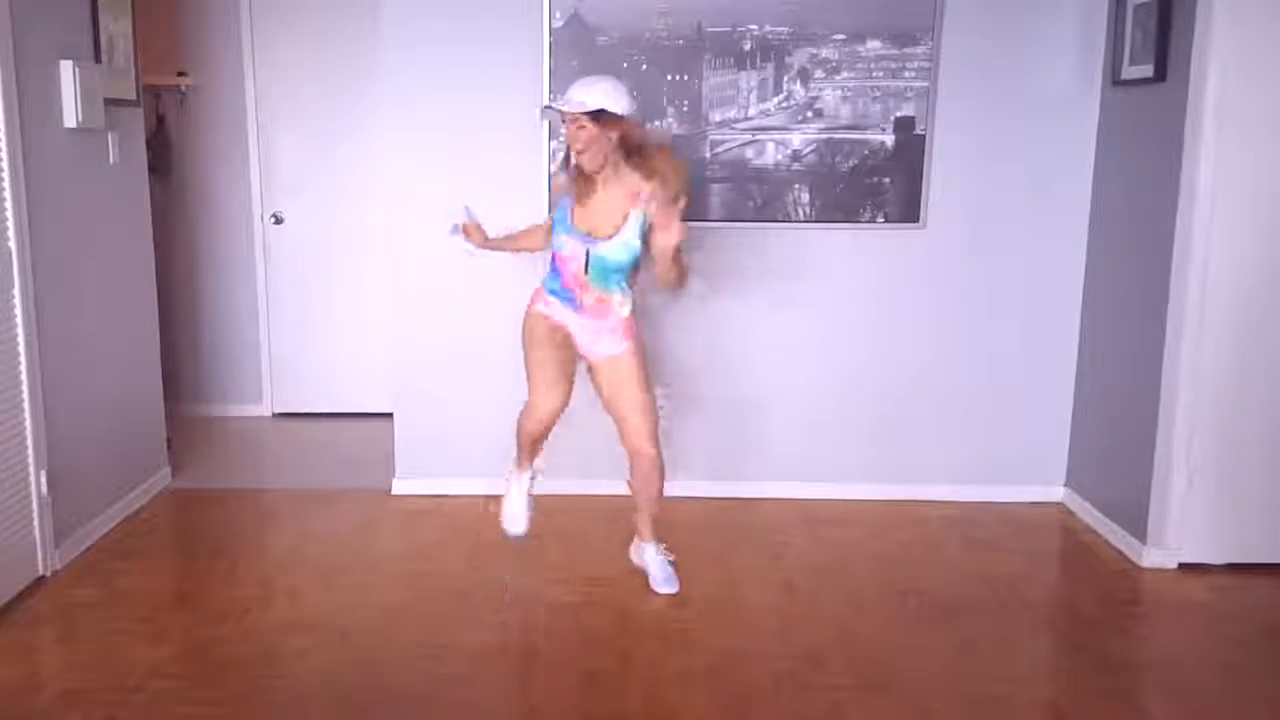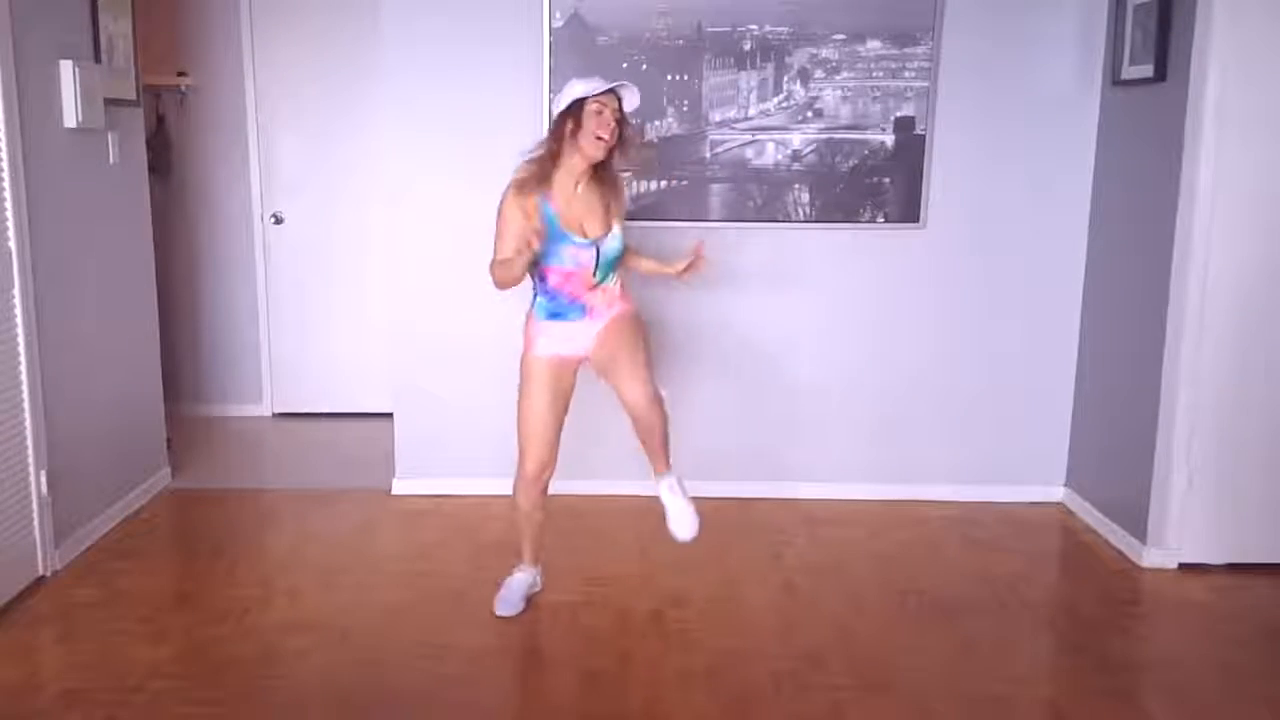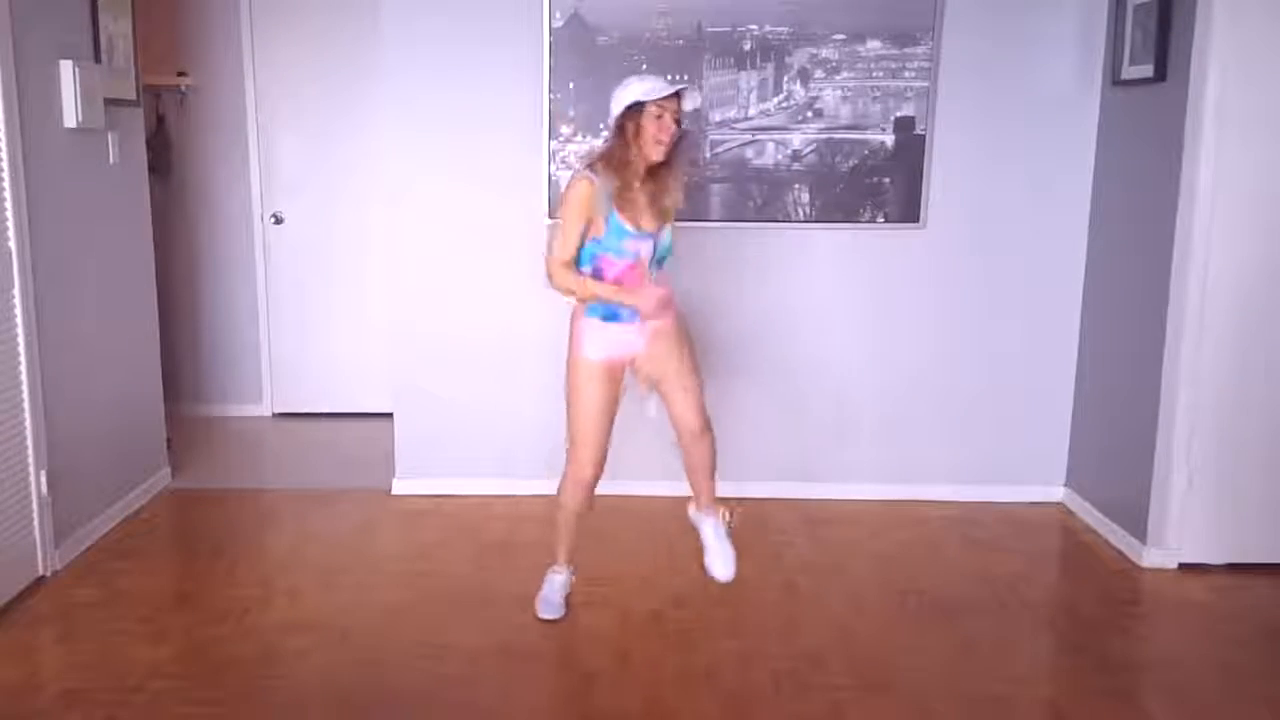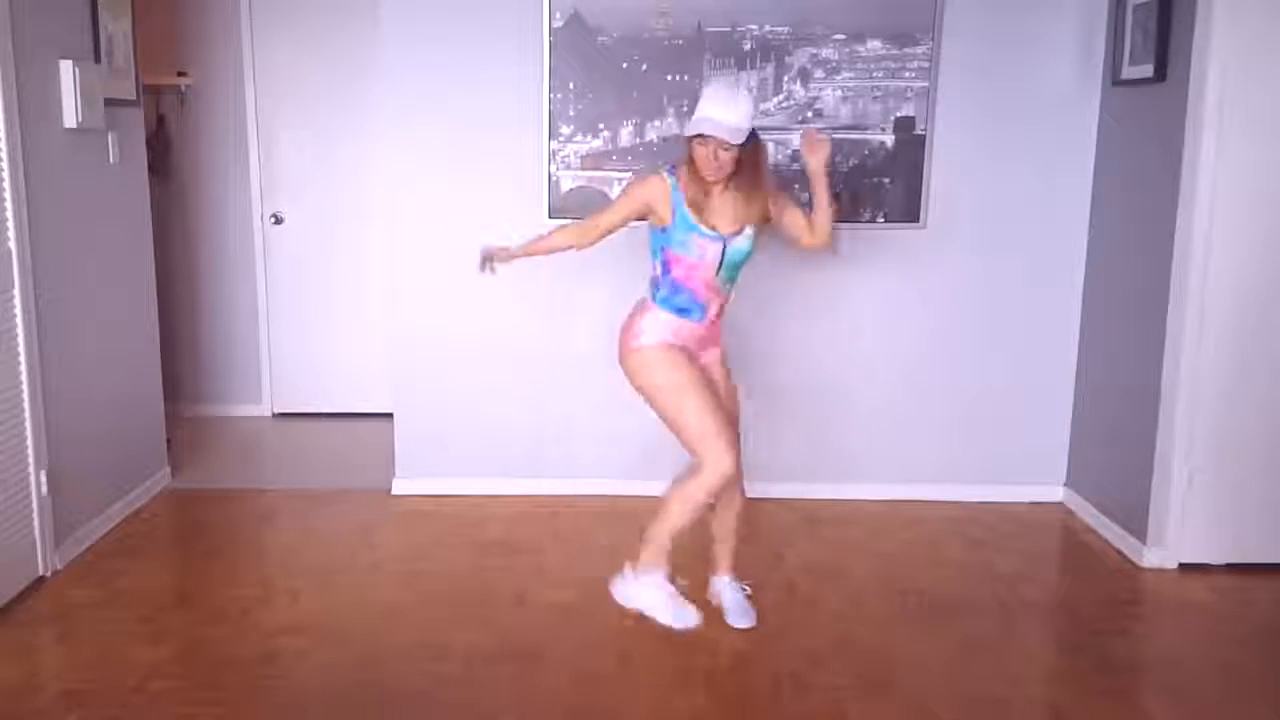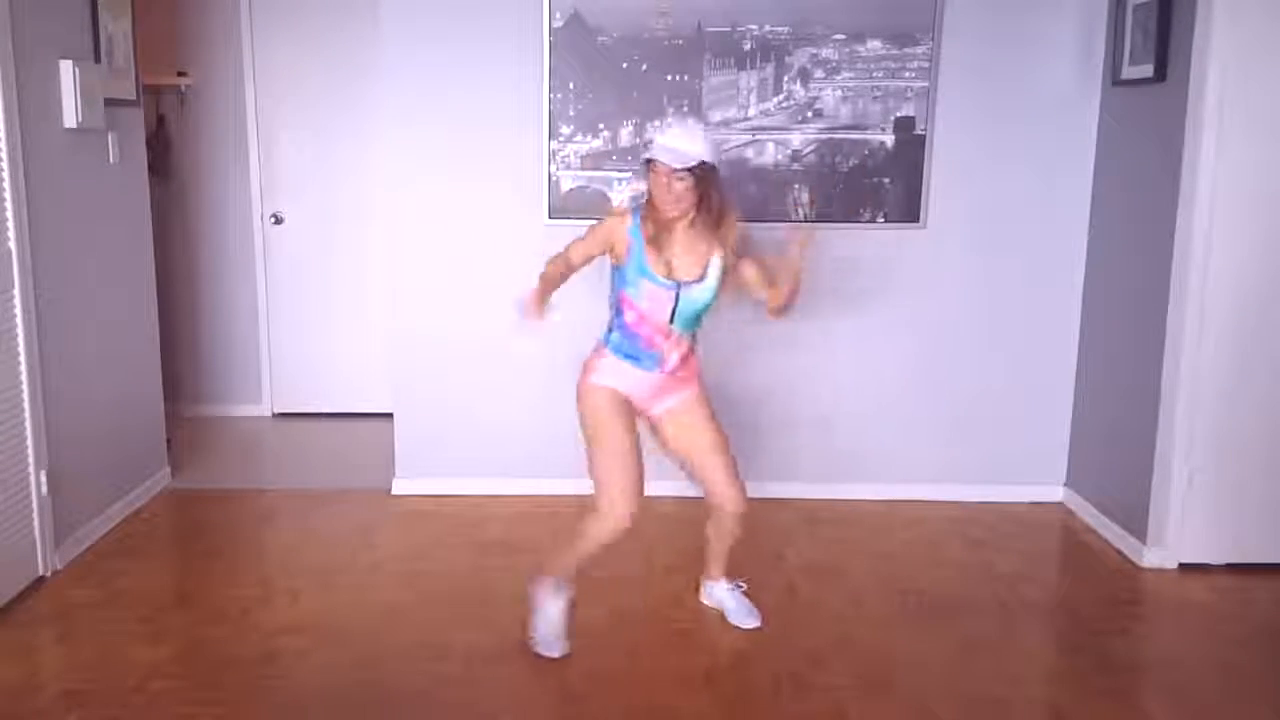
dt=0.5s
person 1, frame 1
left shoulder: (654, 193)
right shoulder: (568, 183)
left elbow: (671, 280)
left wrist: (668, 251)
right wrist: (489, 241)
left hip: (612, 331)
right hip: (552, 314)
left knee: (645, 448)
right knee: (548, 402)
left ankle: (647, 545)
right ankle: (522, 471)
person 1, frame 2
left shoulder: (611, 187)
right shoulder: (526, 192)
right elbow: (501, 275)
left wrist: (664, 268)
right wrist: (523, 256)
left hip: (610, 318)
right hip: (552, 336)
left knee: (642, 399)
right knee: (533, 466)
left ankle: (666, 479)
right ankle: (527, 568)
person 1, frame 3
left shoulder: (662, 187)
right shoulder: (588, 189)
right elbow: (558, 272)
right wrist: (625, 295)
left hip: (656, 324)
right hip: (600, 336)
left knee: (694, 424)
right knee: (584, 469)
left ankle: (706, 512)
right ankle: (560, 569)
person 1, frame 4
left shoulder: (757, 196)
right shoulder: (660, 188)
left elbow: (818, 239)
right elbow: (590, 231)
left wrist: (818, 173)
right wrist: (515, 251)
left hip: (705, 344)
right hip: (653, 339)
left knee: (730, 472)
right knee: (718, 464)
left ankle: (723, 578)
right ankle: (642, 574)
person 1, frame 5
left shoulder: (721, 236)
right shoulder: (622, 227)
left elbow: (775, 302)
right elbow: (568, 259)
left wrist: (793, 266)
right wrist: (543, 289)
left hip: (675, 386)
right hip: (610, 381)
left knee: (730, 499)
right knee: (616, 512)
left ankle: (715, 583)
right ankle: (554, 585)
